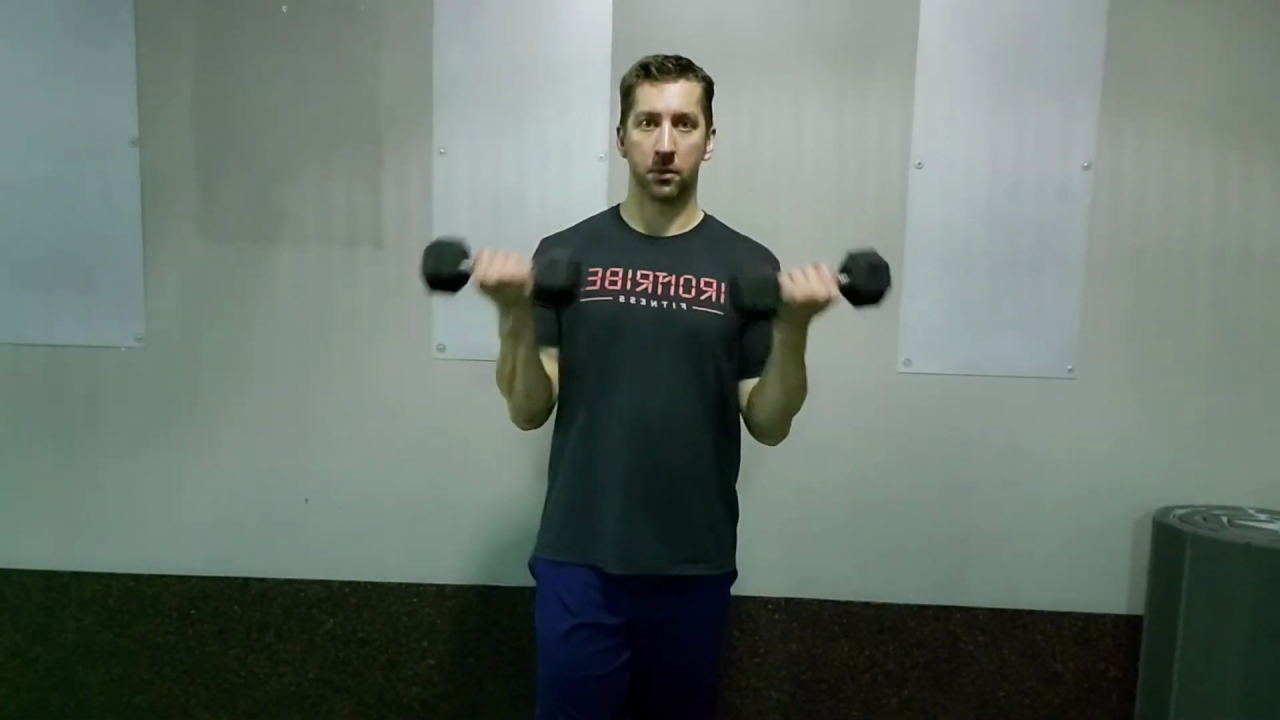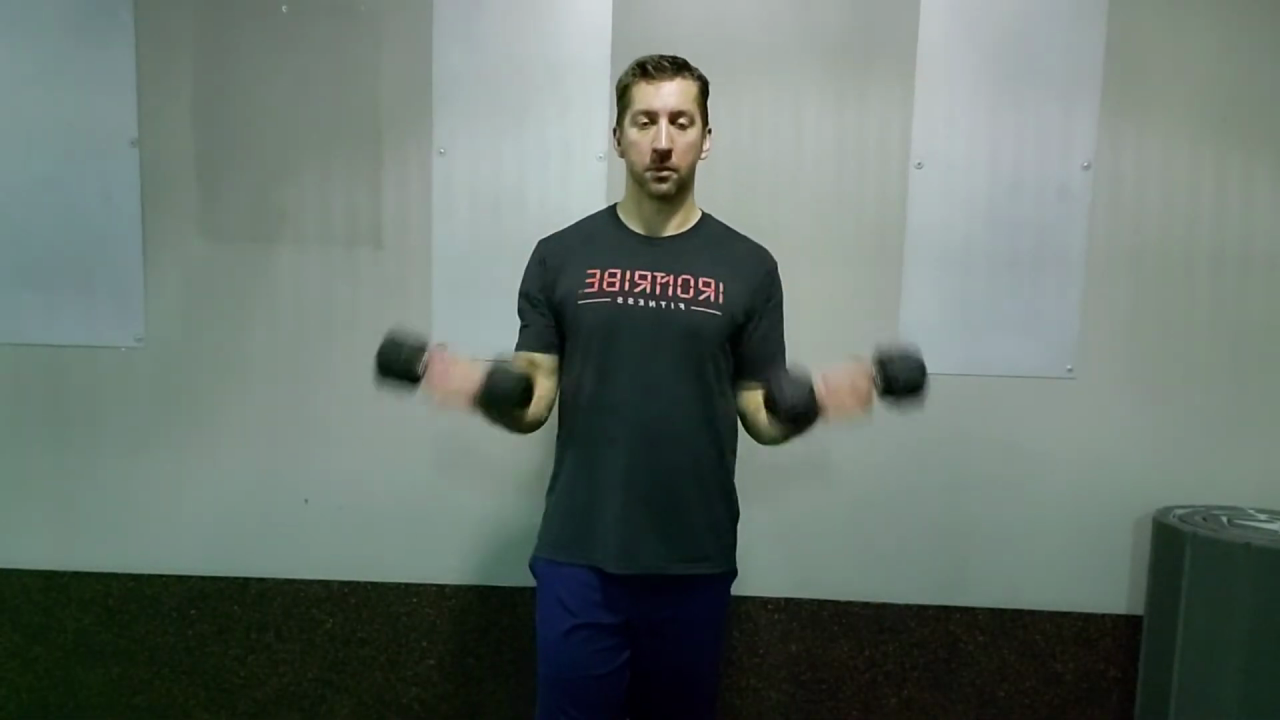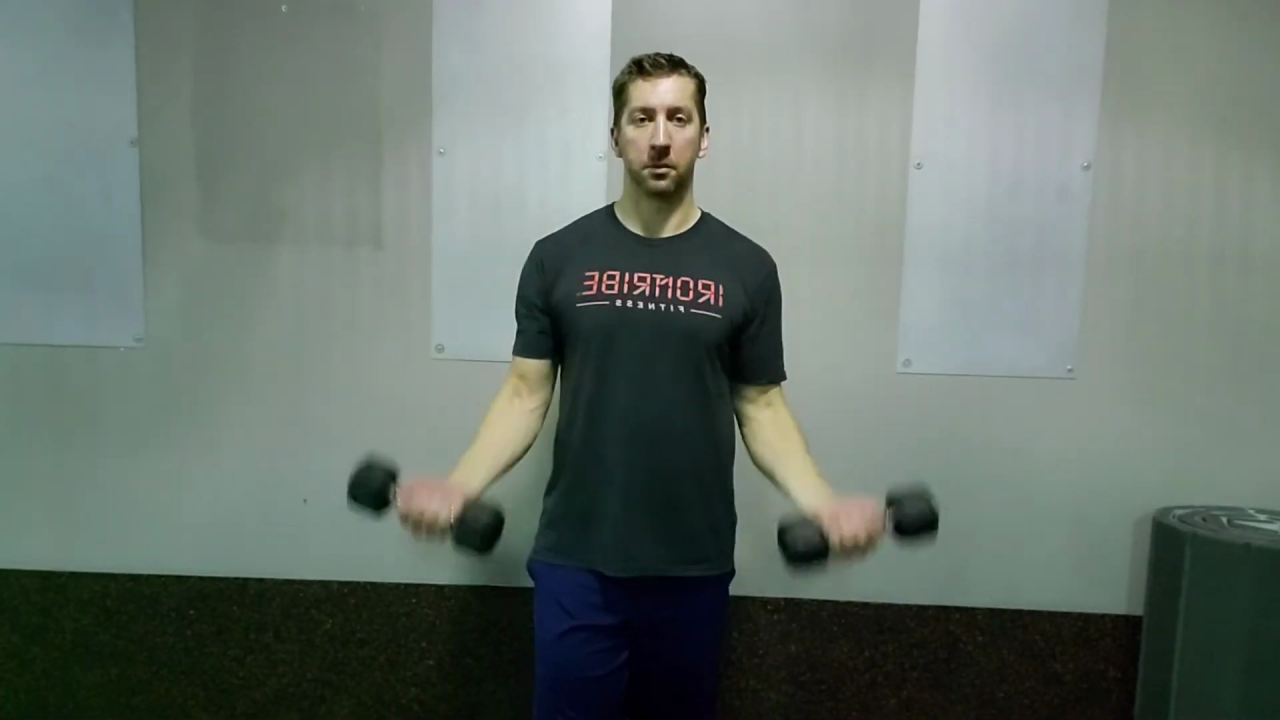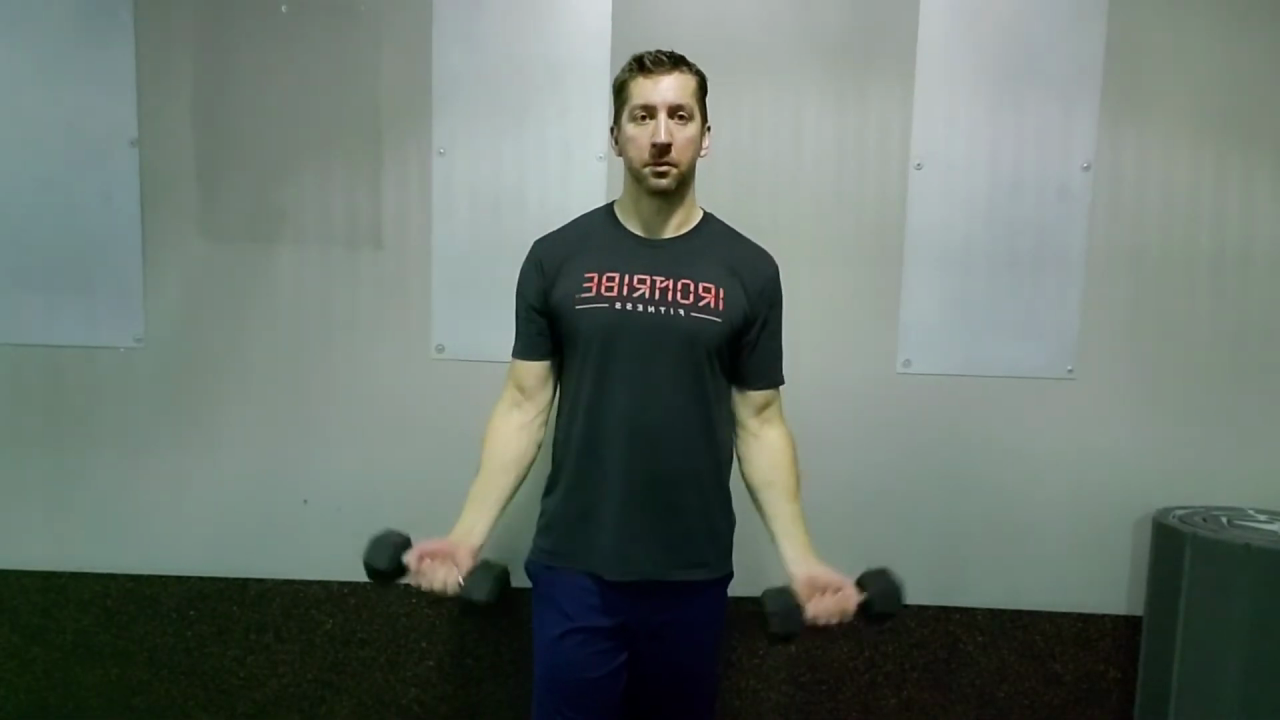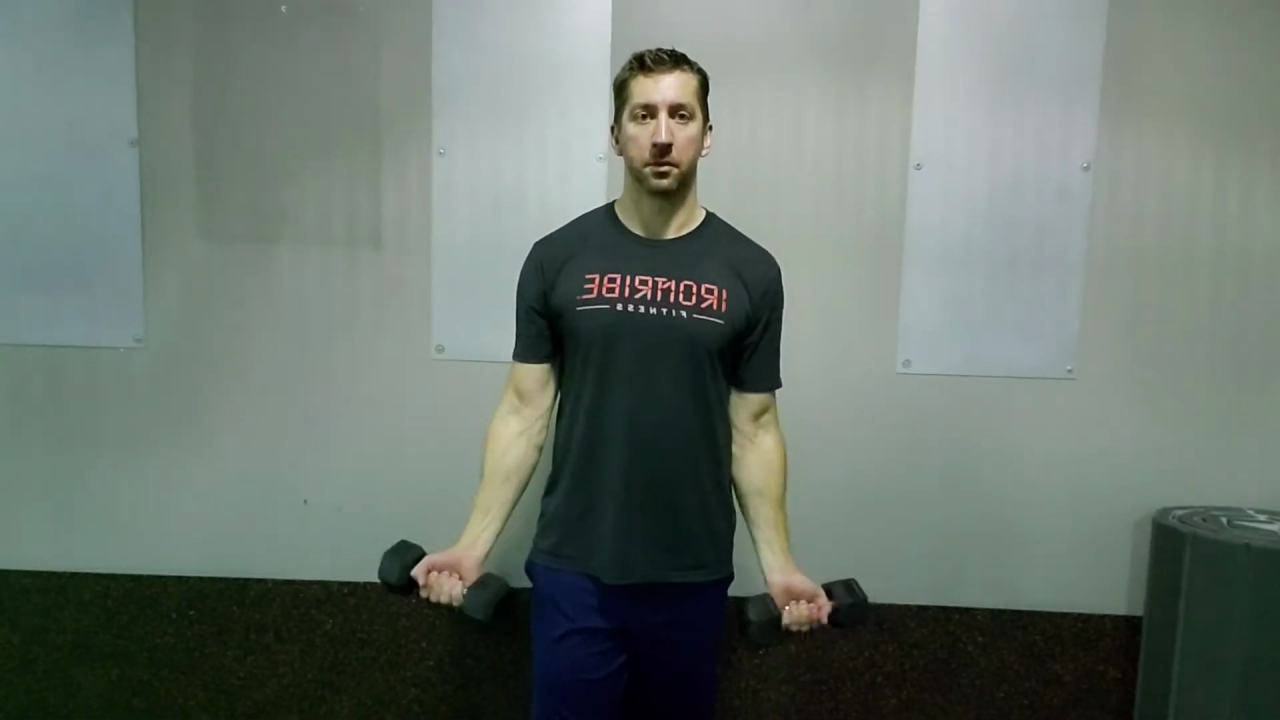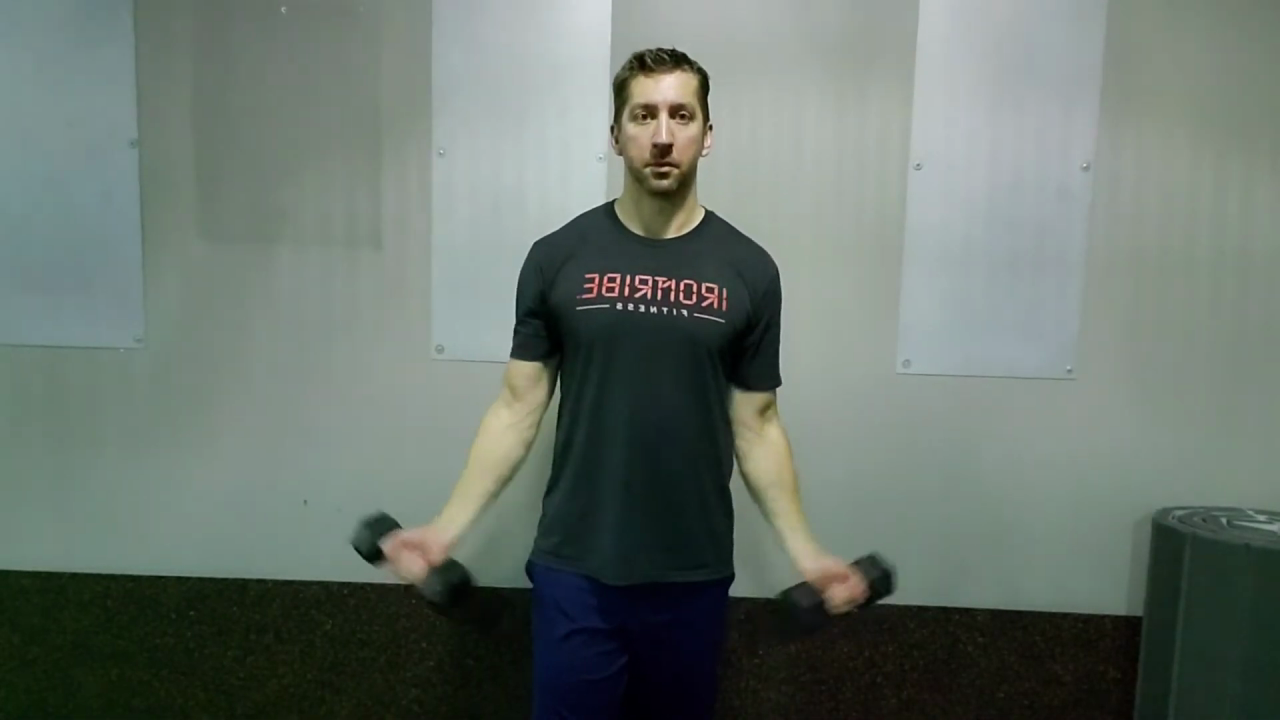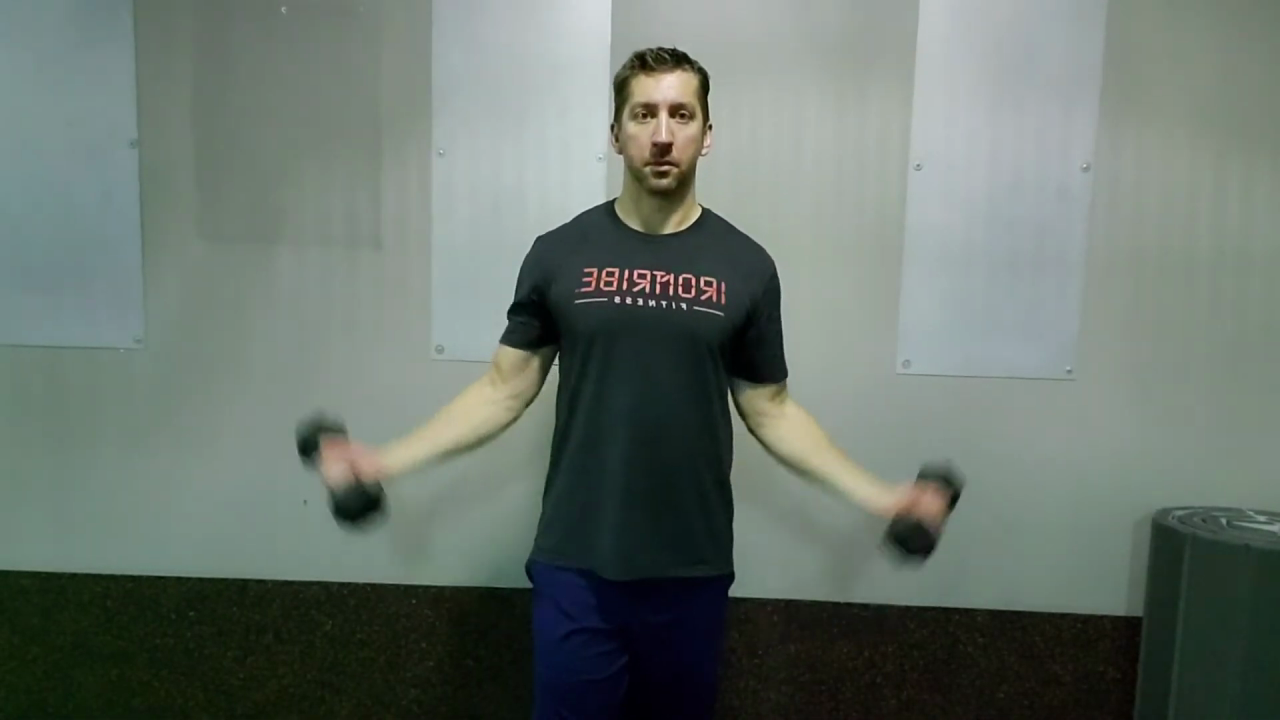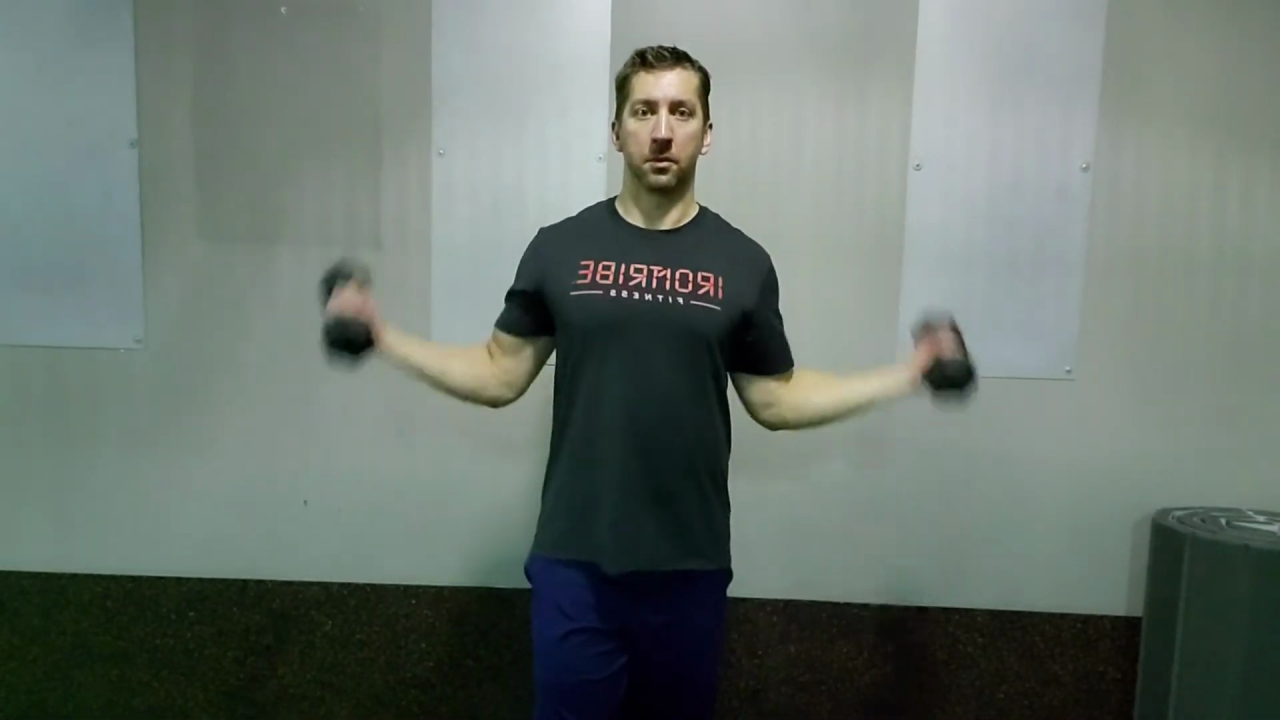
dt=0.2s
person 1, frame 1
left shoulder: (746, 264)
right shoulder: (566, 254)
left elbow: (768, 423)
right elbow: (530, 409)
left wrist: (794, 331)
right wrist: (513, 313)
left hip: (695, 560)
right hip: (580, 554)
person 1, frame 2
left shoulder: (746, 265)
right shoulder: (562, 255)
left elbow: (760, 406)
right elbow: (534, 396)
left wrist: (812, 401)
right wrist: (483, 389)
left hip: (695, 560)
right hip: (579, 555)
person 1, frame 3
left shoulder: (746, 267)
right shoulder: (558, 257)
left elbow: (760, 407)
right elbow: (525, 394)
left wrist: (821, 504)
right wrist: (459, 485)
left hip: (694, 563)
right hip: (576, 560)
person 1, frame 4
left shoulder: (748, 268)
right shoulder: (555, 257)
left elbow: (758, 420)
right elbow: (524, 405)
left wrist: (798, 555)
right wrist: (469, 533)
left hip: (692, 569)
right hip: (574, 563)
person 1, frame 5
left shoulder: (749, 270)
right shoulder: (557, 258)
left elbow: (753, 426)
right elbow: (524, 411)
left wrist: (778, 563)
right wrist: (474, 544)
left hip: (692, 571)
right hip: (574, 564)
person 1, frame 6
left shoulder: (748, 269)
right shoulder: (557, 257)
left elbow: (756, 423)
right elbow: (518, 405)
left wrist: (804, 550)
right wrist: (447, 526)
left hip: (693, 569)
right hip: (575, 564)
person 1, frame 7
left shoulder: (745, 265)
right shoulder: (559, 253)
left elbow: (769, 410)
right elbow: (505, 390)
left wrist: (870, 491)
right wrist: (391, 458)
left hip: (692, 564)
right hip: (576, 561)
person 1, frame 8
left shoulder: (742, 262)
right shoulder: (559, 248)
left elbow: (775, 401)
right elbow: (498, 377)
left wrist: (901, 377)
right wrist: (385, 336)
left hip: (690, 560)
right hip: (574, 556)
